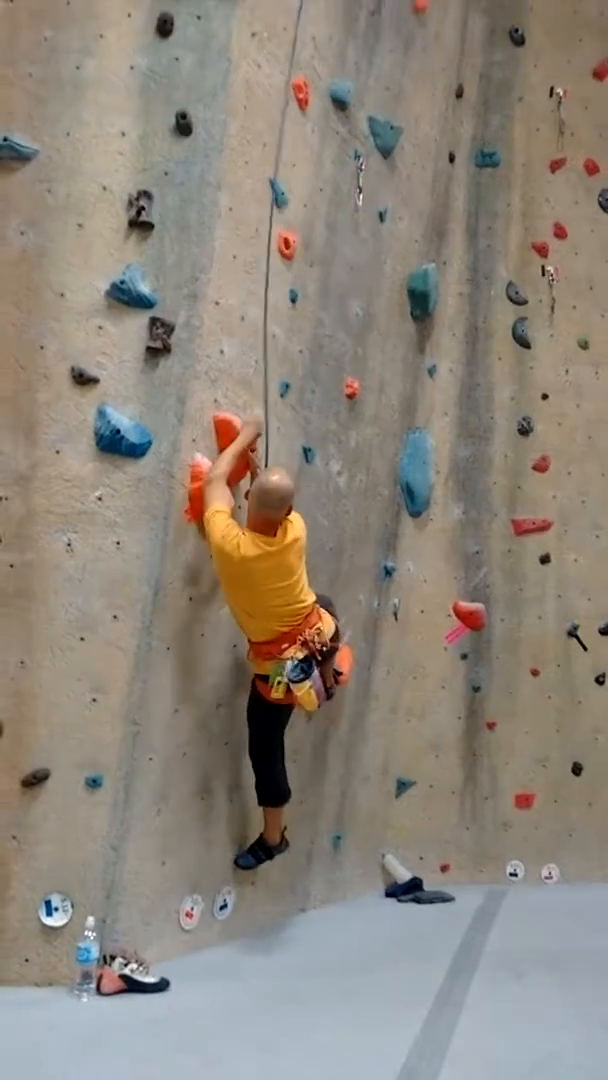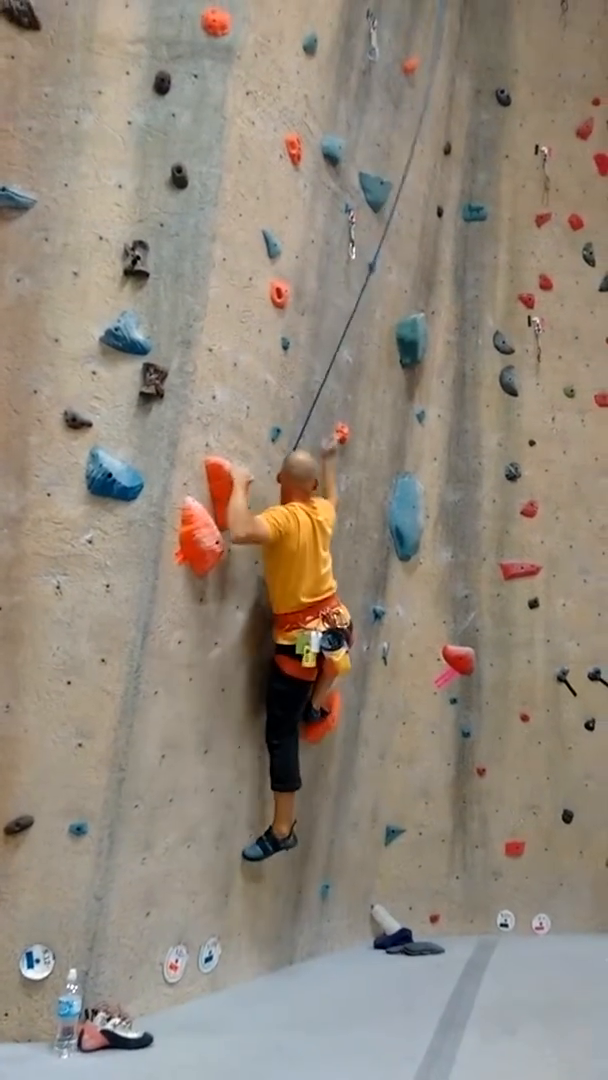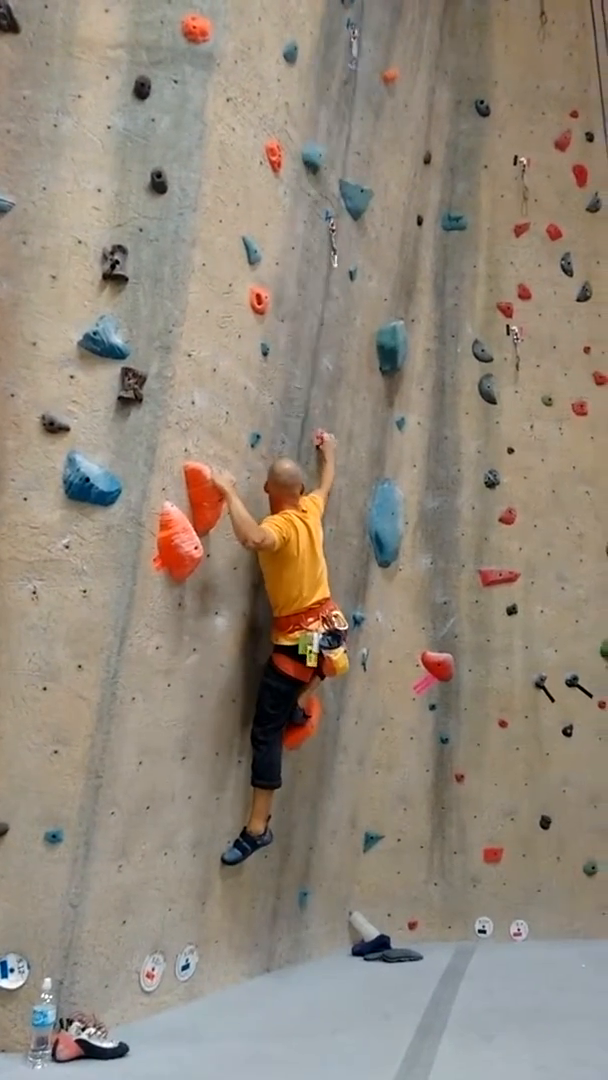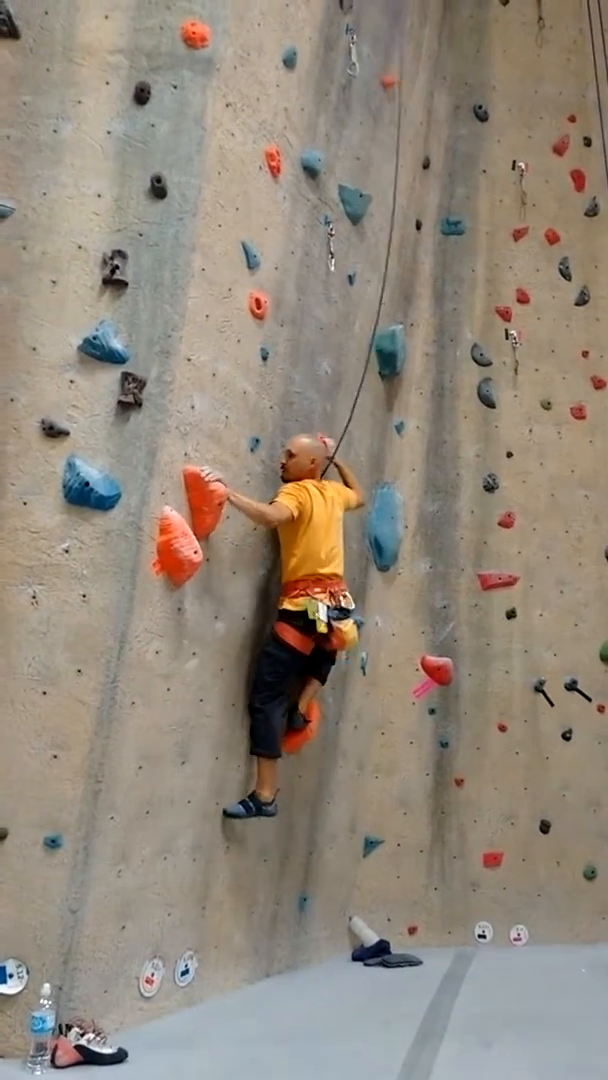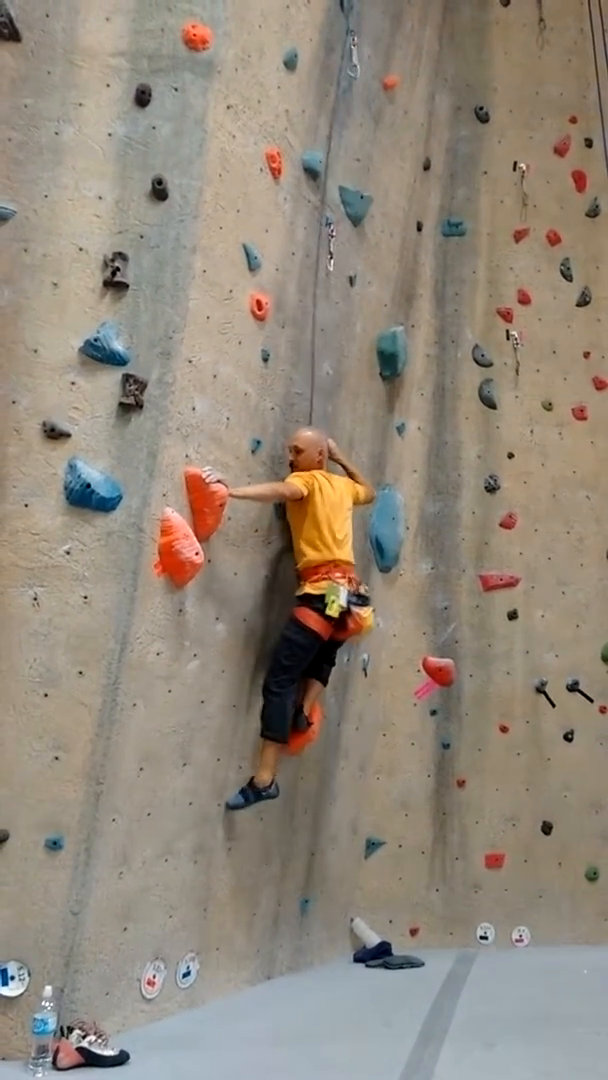
dt=1s
person 1, frame 1
left shoulder: (228, 544)
right shoulder: (295, 530)
left elbow: (216, 478)
left wrist: (244, 438)
right wrist: (260, 471)
left hip: (277, 661)
right hip: (319, 634)
left knee: (265, 750)
left ankle: (272, 838)
right ankle: (329, 678)
person 1, frame 2
left shoulder: (280, 519)
right shoulder: (323, 510)
left elbow: (238, 532)
left wrist: (240, 485)
right wrist: (330, 458)
left hip: (297, 637)
right hip: (333, 622)
left knee: (281, 735)
left ankle: (282, 829)
right ankle: (318, 704)
person 1, frame 3
left shoulder: (280, 525)
right shoulder: (311, 509)
left elbow: (252, 539)
right elbow: (327, 484)
left wrist: (229, 492)
right wrist: (328, 453)
left hip: (298, 636)
right hip: (329, 625)
left knee: (266, 731)
left ankle: (257, 828)
right ankle: (302, 704)
person 1, frame 4
left shoulder: (296, 491)
right shoulder: (334, 492)
left elbow: (272, 516)
right elbow: (359, 497)
left wrist: (228, 494)
right wrist: (338, 461)
left hip: (304, 605)
right hip: (336, 603)
left knee: (266, 698)
right knee: (322, 655)
left ankle: (264, 795)
right ankle: (301, 708)
person 1, frame 5
left shoulder: (305, 482)
right shoulder: (341, 484)
left elbow: (281, 491)
right elbow: (369, 492)
left wrist: (231, 492)
right wrist: (341, 459)
left hip: (322, 594)
right hip: (349, 592)
left knee: (279, 682)
right knee: (320, 658)
left ankle: (263, 778)
right ankle: (304, 713)
